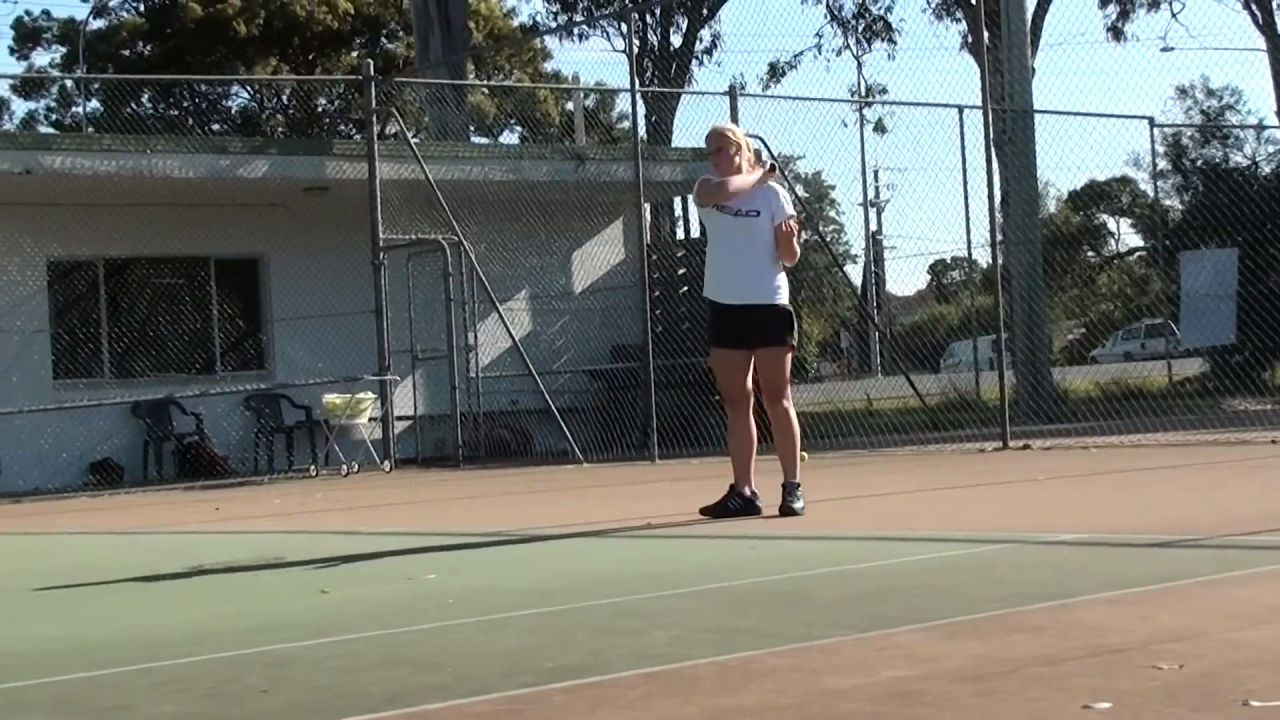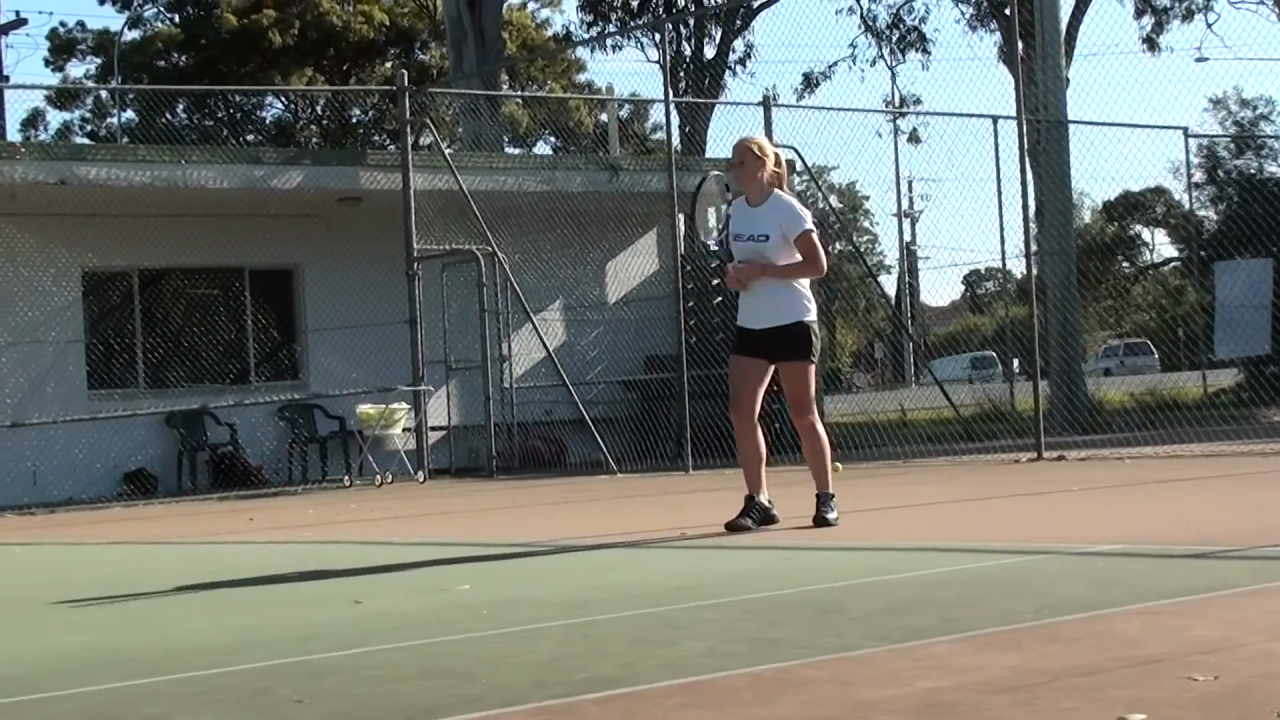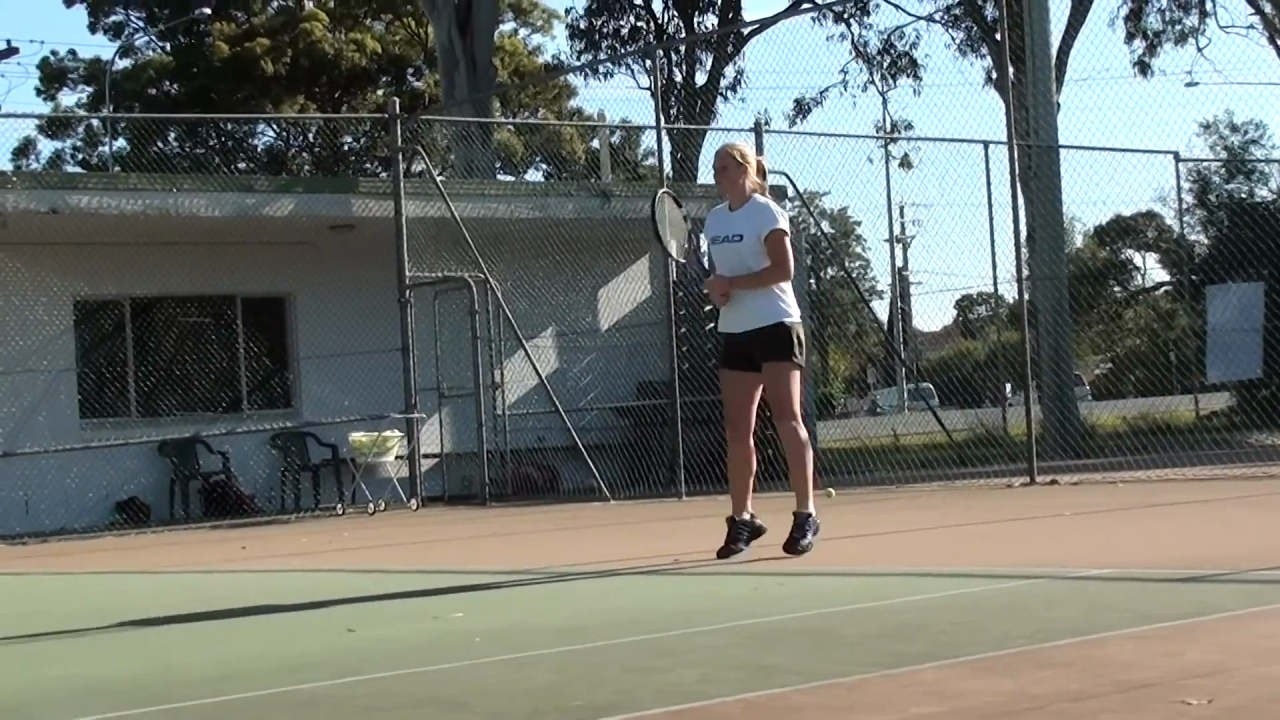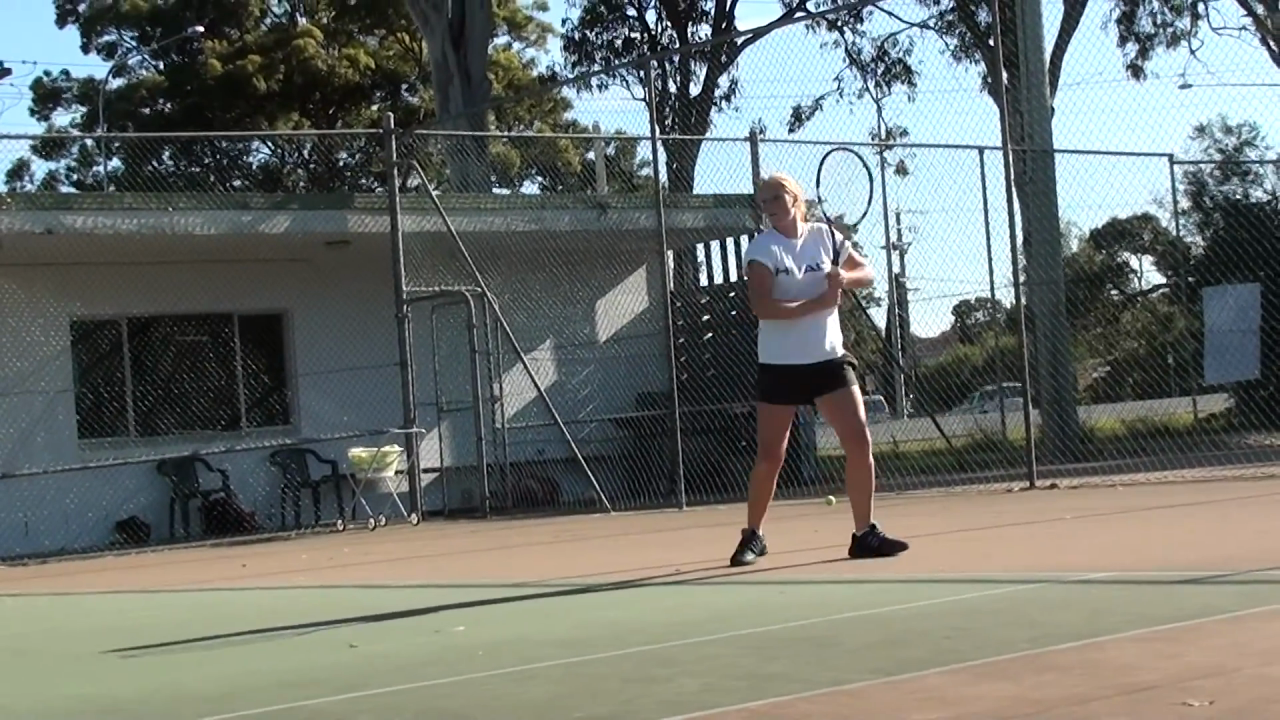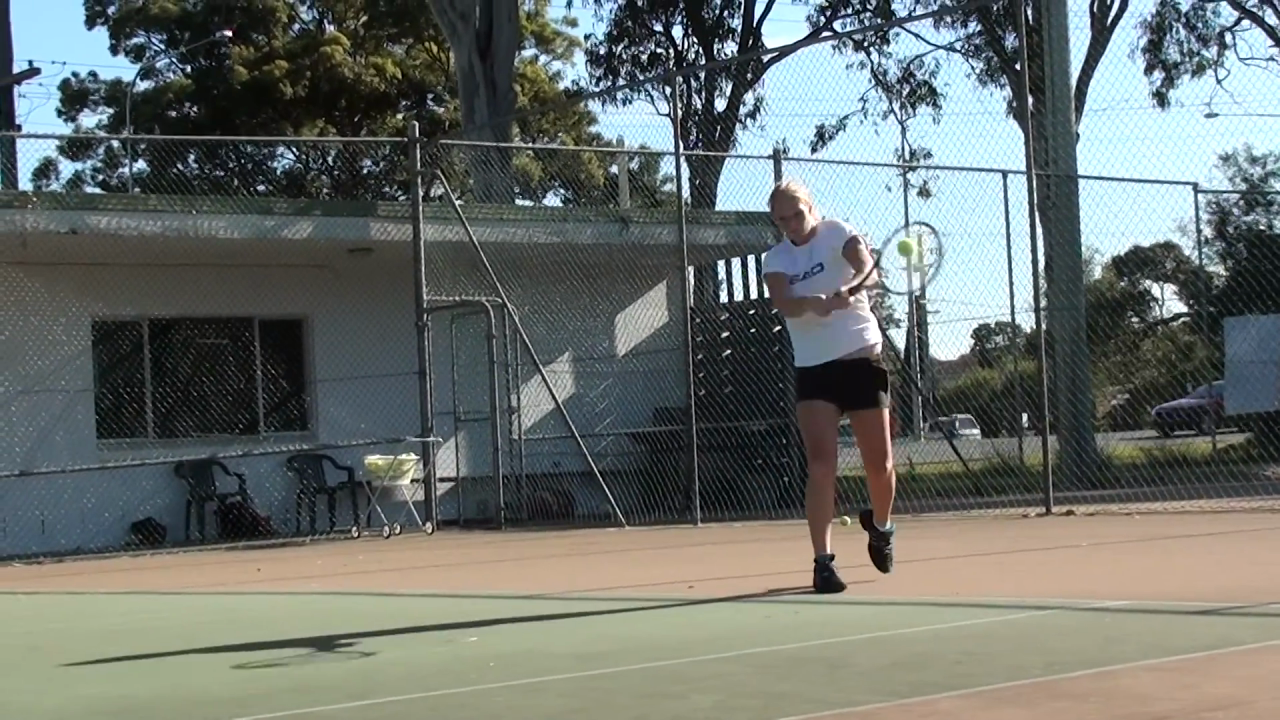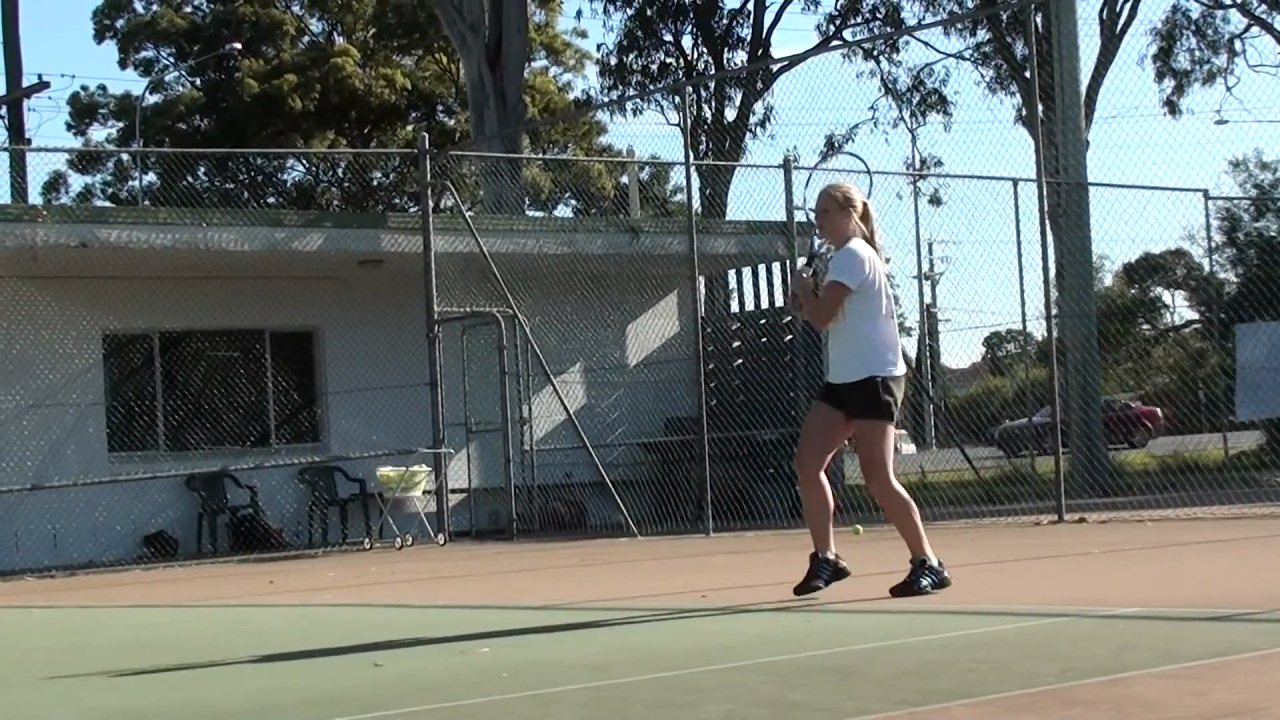
dt=0.7s
person 1, frame 1
left shoulder: (773, 194)
right shoulder: (709, 190)
left elbow: (789, 258)
right elbow: (723, 189)
left wrist: (790, 238)
right wrist: (756, 174)
left hip: (769, 305)
right hip: (725, 308)
left knee: (777, 399)
right knee: (736, 404)
left ankle: (792, 487)
right ankle: (743, 492)
person 1, frame 2
left shoulder: (789, 210)
right shoulder: (734, 212)
left elbow: (817, 266)
left wrist: (764, 269)
right wrist: (736, 273)
left hip: (792, 322)
right hip: (751, 326)
left knee: (803, 414)
right knee: (742, 412)
left ankle: (826, 497)
right ankle: (758, 502)
person 1, frame 3
left shoulder: (767, 212)
right shoulder: (713, 219)
left elbow: (784, 269)
left wrist: (732, 282)
right wrist: (716, 289)
left hip: (775, 326)
right hip: (734, 332)
left knee: (786, 418)
right knee: (736, 429)
left ankle: (805, 517)
right ankle: (742, 519)
person 1, frame 4
left shoulder: (824, 235)
right shoulder: (761, 248)
left elbow: (862, 273)
right elbow: (763, 308)
left wrist: (842, 278)
right wrist: (818, 302)
left hip: (829, 358)
right hip: (781, 365)
left knee: (859, 442)
right knee: (770, 457)
left ankle: (864, 533)
right ankle: (752, 535)
person 1, frame 5
left shoulder: (838, 231)
right shoulder: (776, 260)
left elbow: (864, 264)
right elbow: (784, 304)
left wrist: (844, 292)
right wrist: (814, 302)
left hip: (862, 361)
right hip: (814, 369)
left knee: (880, 464)
right knee: (822, 464)
left ankle: (880, 525)
right ankle: (823, 561)
person 1, frame 6
left shoulder: (855, 257)
right shoulder: (833, 259)
left elbow: (821, 315)
right elbow: (822, 316)
left wrist: (803, 291)
right wrist: (810, 290)
left hip: (874, 377)
right hip: (841, 379)
left knee: (878, 479)
right knee: (807, 464)
left ankle: (929, 565)
right ankle: (825, 559)
